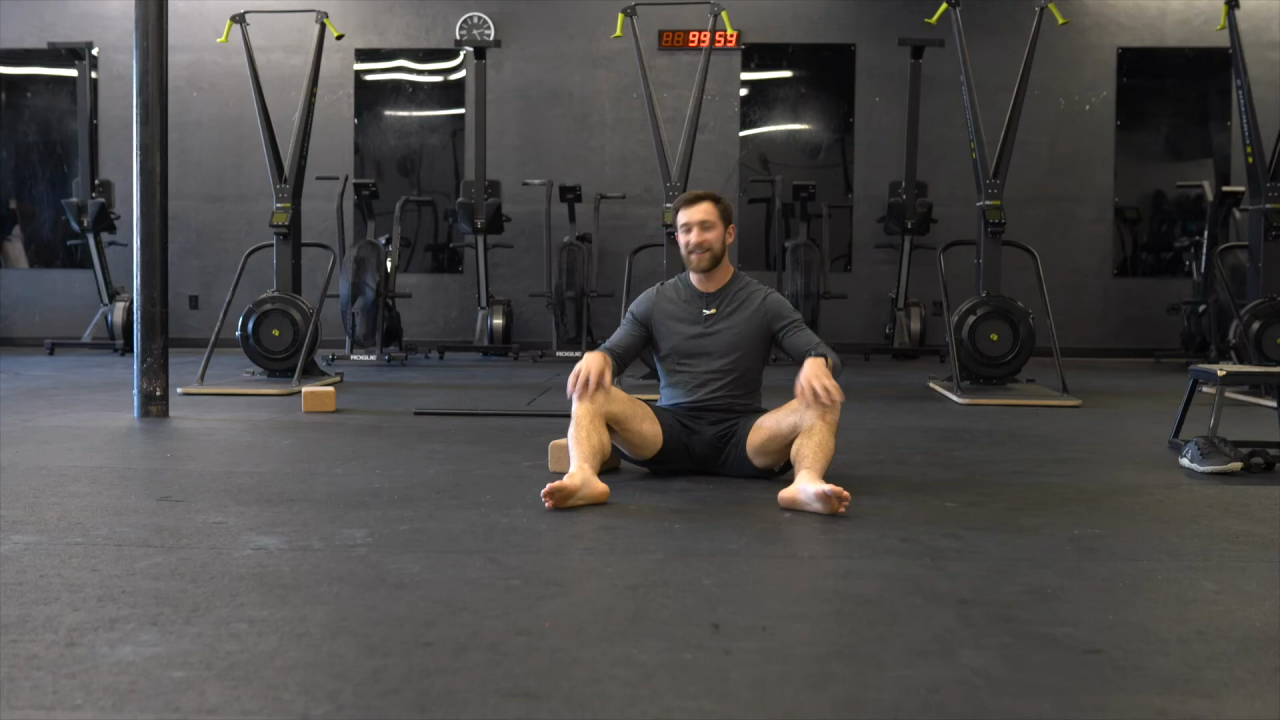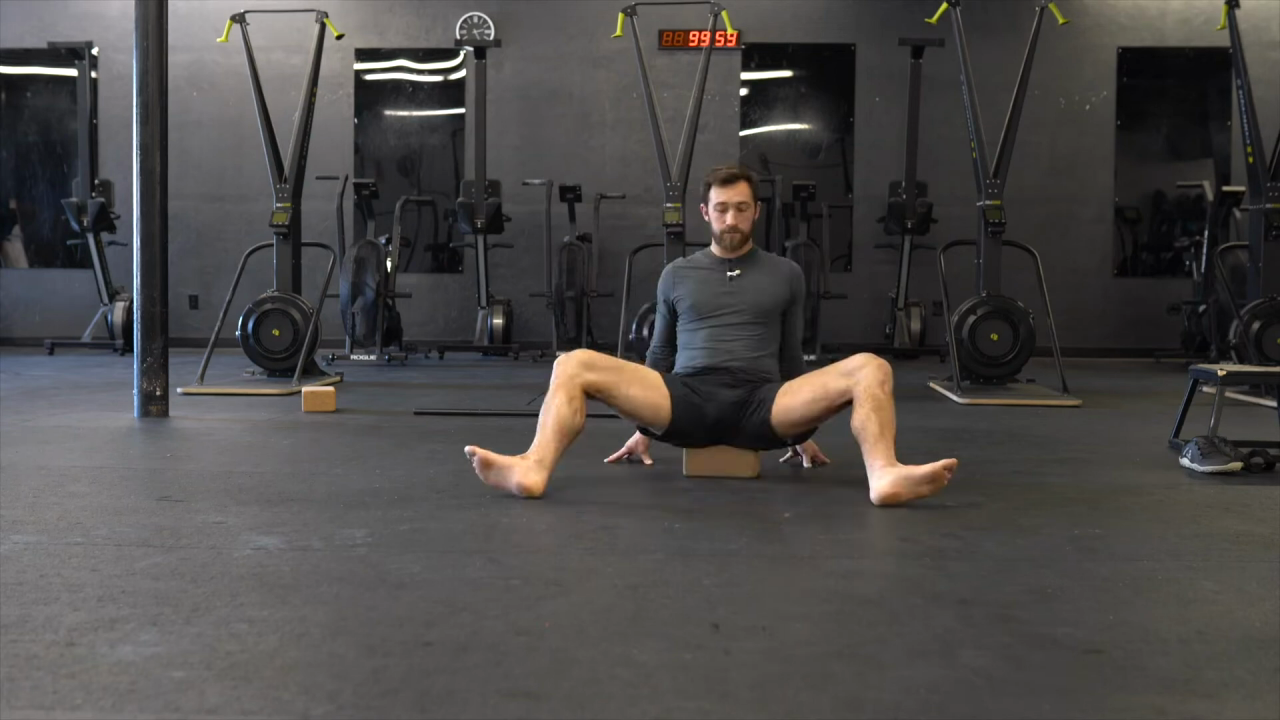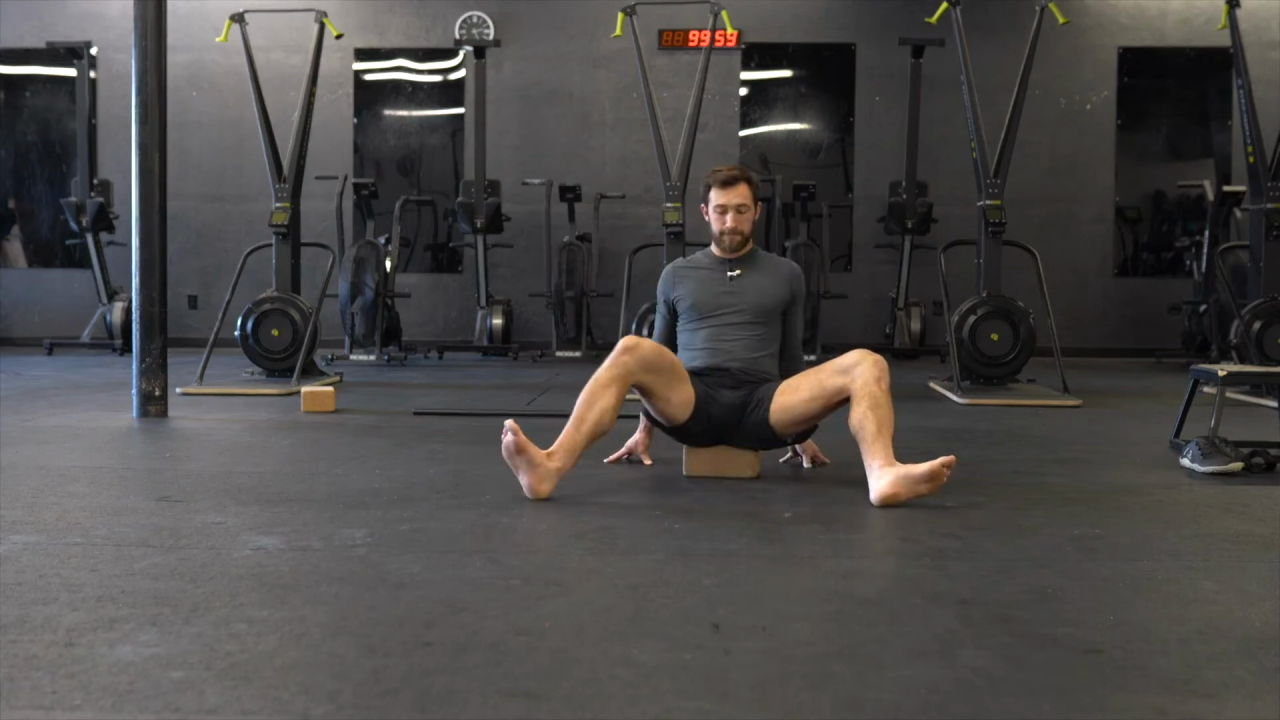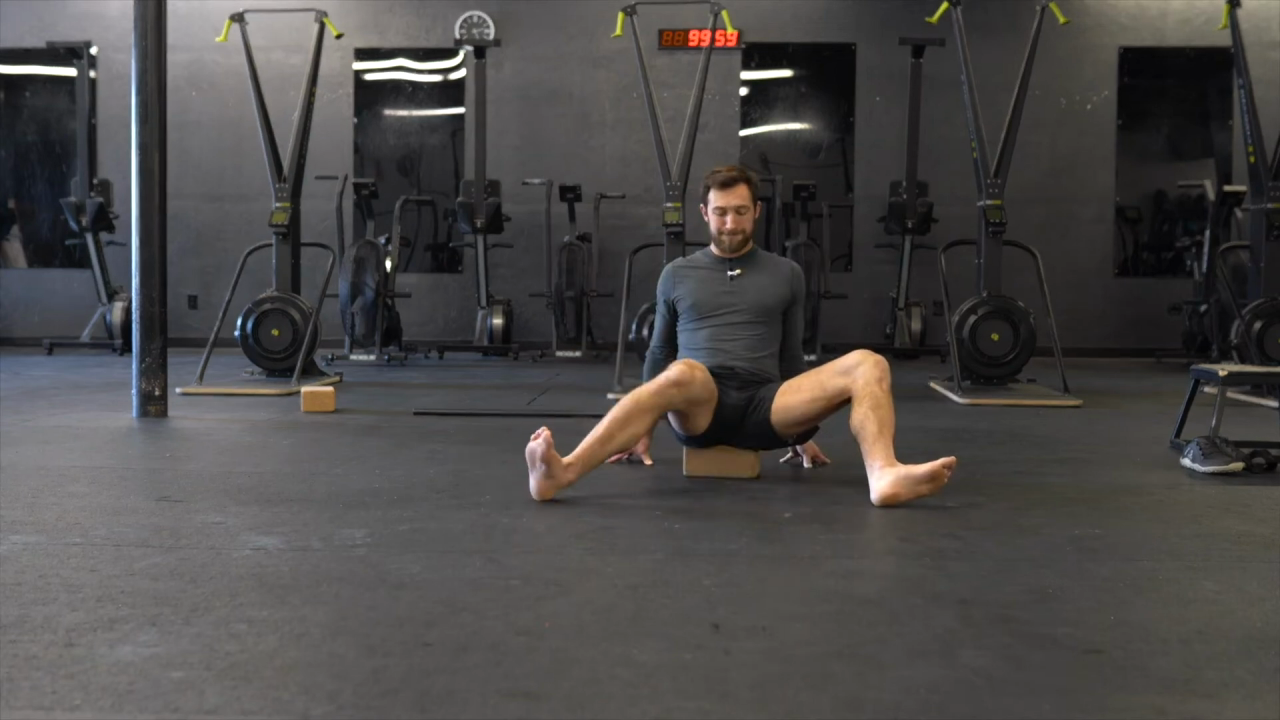
dt=0.4s
person 1, frame 1
left shoulder: (765, 304)
right shoulder: (654, 303)
left elbow: (823, 355)
right elbow: (613, 354)
left wrist: (816, 361)
right wrist: (594, 358)
left hip: (739, 436)
right hip: (672, 433)
left knee: (820, 402)
right knee: (592, 393)
left ankle: (806, 485)
right ankle: (583, 478)
person 1, frame 2
left shoulder: (785, 275)
right shoulder: (677, 275)
left elbow: (790, 358)
right elbow: (661, 355)
left wrist: (800, 429)
right wrist: (643, 427)
left hip: (758, 406)
right hip: (689, 403)
left knee: (870, 368)
right knee: (574, 365)
left ankle: (884, 475)
right ankle: (534, 469)
person 1, frame 3
left shoulder: (785, 275)
right shoulder: (677, 275)
left elbow: (790, 358)
right elbow: (662, 354)
left wrist: (801, 429)
right wrist: (645, 430)
left hip: (760, 407)
right hip: (691, 404)
left knee: (866, 365)
right knee: (634, 351)
left ankle: (883, 475)
right ankle: (551, 468)
person 1, frame 4
left shoulder: (785, 274)
right shoulder: (677, 274)
right elbow: (661, 354)
left wrist: (802, 430)
right wrist: (644, 428)
left hip: (762, 406)
right hip: (697, 408)
left knee: (868, 365)
right knee: (686, 374)
left ankle: (884, 475)
right ankle: (562, 473)
